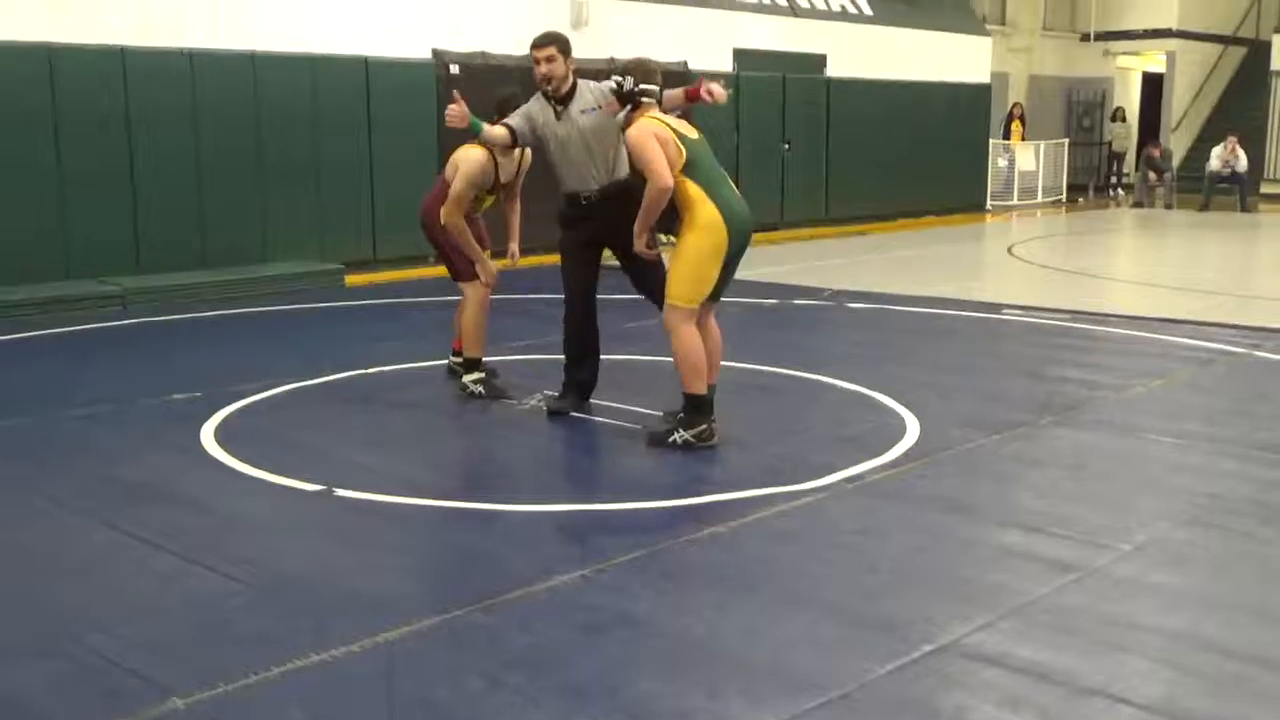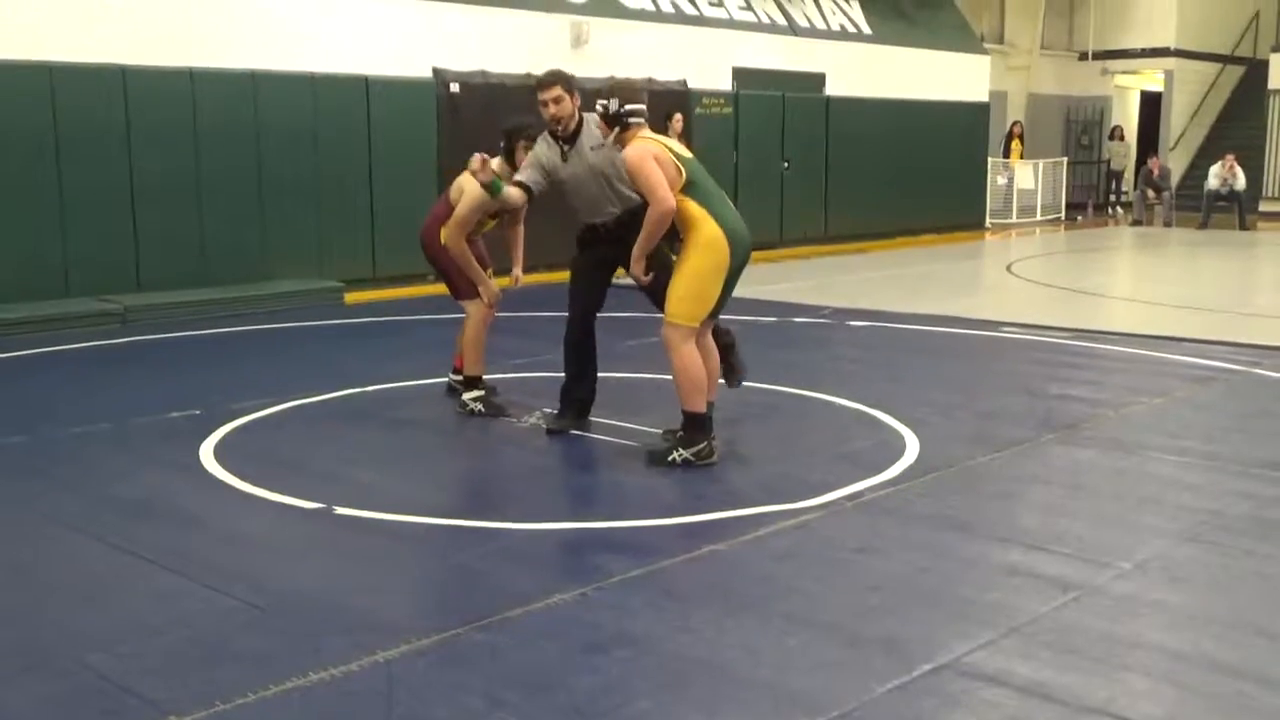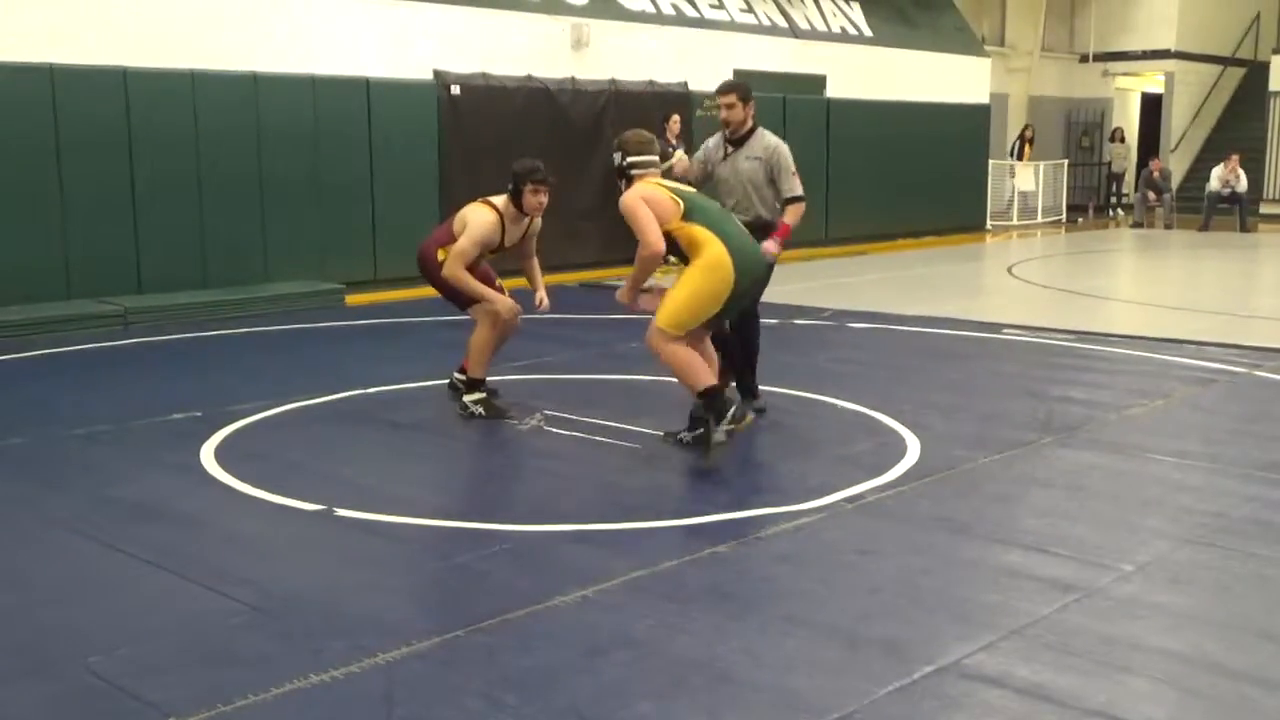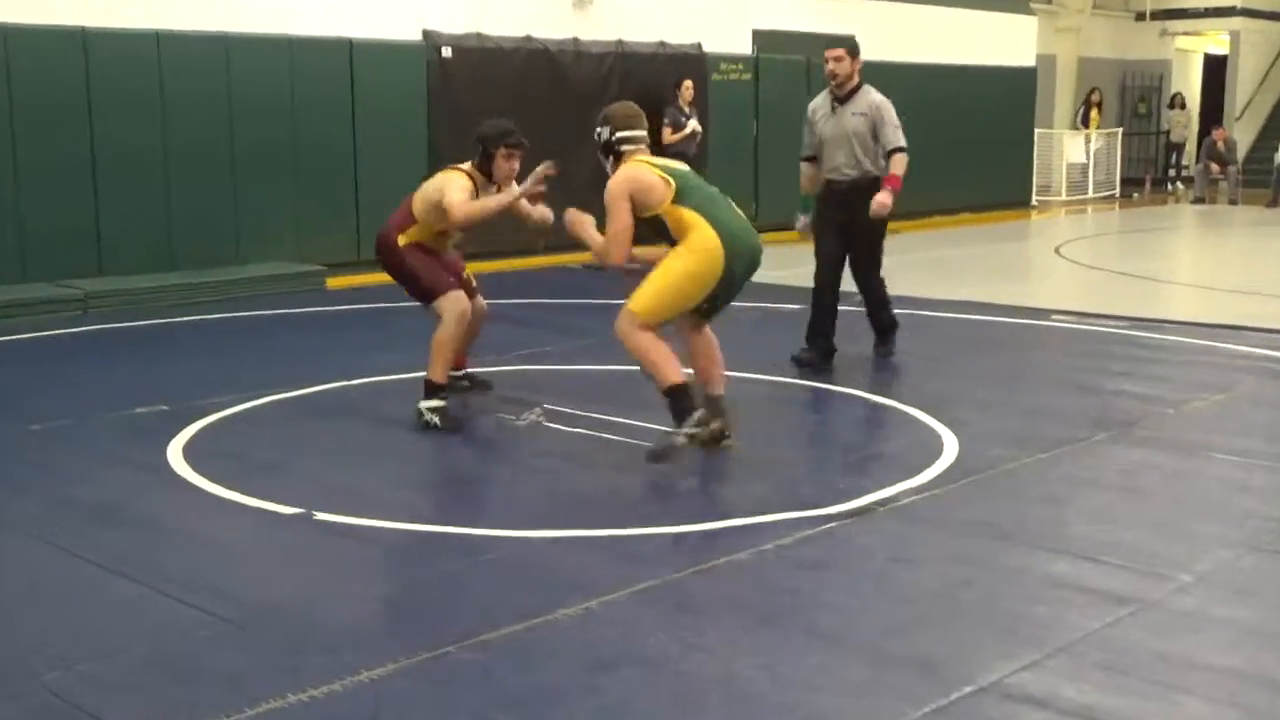
dt=0.7s
person 1, frame 1
left shoulder: (638, 131)
right shoulder: (676, 123)
left elbow: (662, 183)
left wrist: (640, 230)
left hip: (709, 222)
right hip: (736, 217)
left knee: (678, 317)
right knee: (700, 314)
left ankle: (697, 423)
right ankle: (702, 410)
person 1, frame 2
left shoulder: (635, 152)
right shoulder: (665, 142)
left elbow: (665, 205)
left wrist: (639, 254)
left hip: (710, 240)
right hip: (733, 235)
left knee: (677, 335)
right knee: (698, 332)
left ankle: (696, 441)
right ankle: (700, 429)
person 1, frame 3
left shoulder: (632, 197)
right shoulder: (679, 189)
left elbow: (653, 249)
left wrist: (632, 286)
right wrist: (668, 297)
left hip: (721, 261)
right hip: (752, 259)
left knee: (661, 337)
right knee: (695, 335)
left ankle: (723, 410)
right ankle: (703, 424)
person 1, frame 4
left shoulder: (621, 181)
right shoulder: (673, 167)
left elbow: (615, 257)
left wrist: (585, 229)
right wrist: (640, 254)
left hip: (712, 247)
right hip: (745, 242)
left knee: (631, 326)
right knee: (691, 321)
left ankle: (691, 411)
right ankle: (712, 419)
person 2, frame 1
left shoulder: (604, 95)
right shoulder: (534, 112)
left elbow: (657, 101)
right elbow: (501, 135)
left wrist: (698, 91)
right wrist: (471, 125)
left hip: (620, 203)
right hip: (577, 213)
left knee: (652, 283)
right knee: (577, 302)
right ankle: (577, 388)
person 2, frame 2
right shoulder: (542, 153)
right elbow: (517, 197)
right wrist: (490, 183)
left hip: (636, 226)
right hip: (594, 237)
right knee: (579, 319)
left ankle: (724, 348)
right ankle: (574, 408)
person 2, frame 3
left shoulder: (772, 148)
right shoulder: (711, 147)
left elbow: (795, 201)
right elbow: (693, 182)
left wrist: (777, 240)
right wrist: (679, 172)
left hip: (759, 242)
left knee: (743, 311)
left ankle: (747, 390)
right ankle: (726, 370)
person 2, frame 4
left shoulder: (877, 104)
right shoulder: (816, 108)
left elbow: (898, 152)
right elbow: (809, 161)
left wrist: (888, 191)
right wrist: (806, 208)
left hip: (867, 197)
right hip: (831, 198)
left knee: (866, 274)
right knee: (825, 275)
left ankle: (885, 331)
right ankle: (819, 348)
person 3, frame 1
left shoulder: (523, 155)
right shoulder: (477, 159)
left elbow: (511, 198)
right elbow: (451, 216)
left wrist: (513, 240)
right wrist: (480, 260)
left hip: (468, 214)
right hip: (442, 216)
left knee: (476, 289)
right knee: (479, 290)
left ankle: (458, 359)
right ankle: (472, 376)
person 3, frame 2
right shoulder: (484, 185)
left elbow: (515, 222)
right elbow: (453, 237)
left wrist: (517, 264)
right wrist: (482, 281)
left hip: (467, 235)
right hip: (441, 236)
left knee: (484, 308)
right knee: (480, 309)
left ankle: (459, 377)
right ankle: (471, 395)
person 3, frame 3
left shoulder: (532, 220)
right shoulder: (487, 220)
left elbow: (529, 256)
right elbow: (451, 271)
left wrist: (540, 289)
right wrist: (494, 297)
left hip: (467, 258)
right hip: (439, 258)
left knee: (509, 318)
right knee: (491, 314)
left ankle: (463, 378)
right ankle: (472, 397)
person 3, frame 4
left shoulder: (501, 182)
right shoulder: (457, 183)
left elbow: (528, 215)
right elbow: (462, 215)
left wrist: (539, 212)
right wrist: (518, 193)
left hip: (434, 245)
right hip: (401, 246)
left knee: (477, 309)
right knee: (458, 309)
left ankle: (454, 371)
right ankle: (432, 402)
